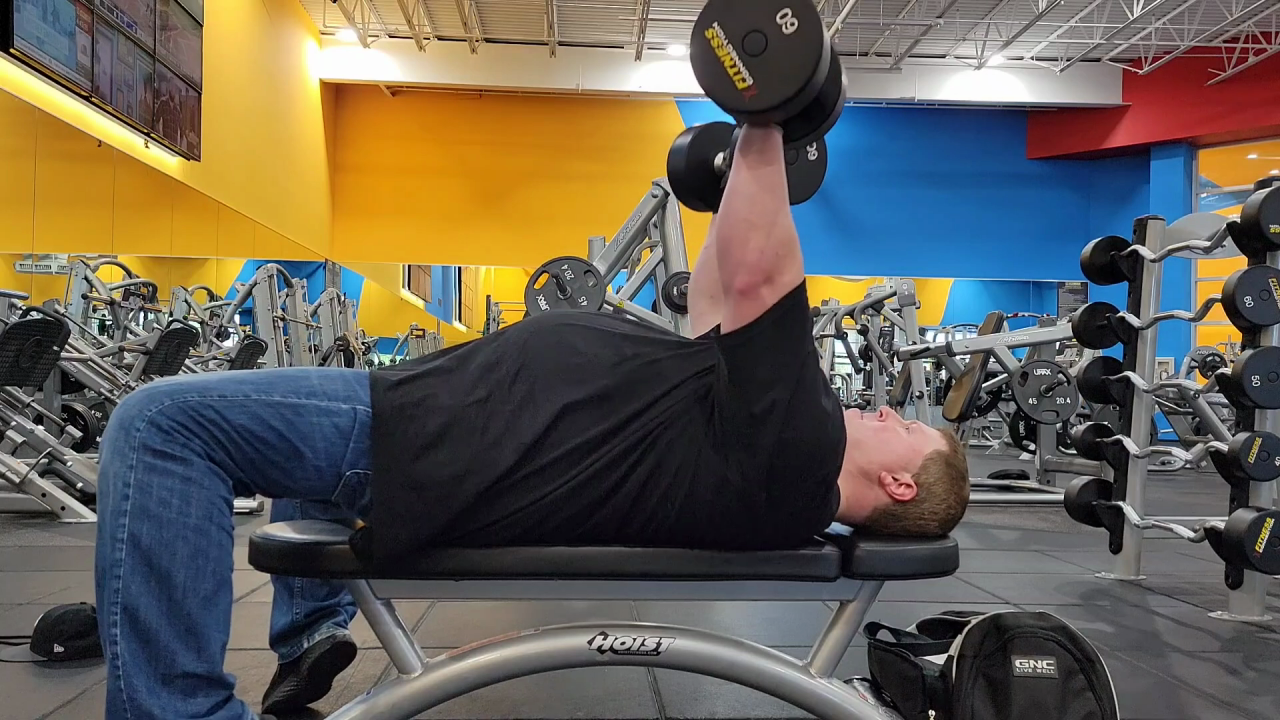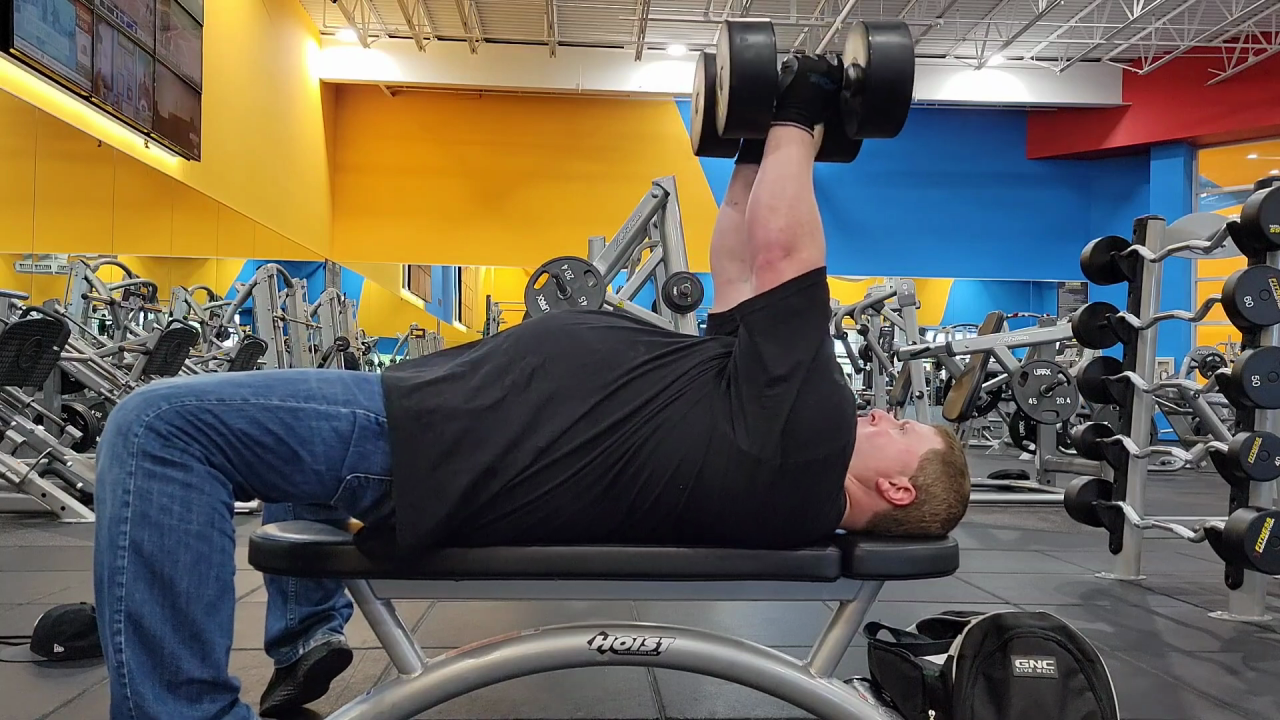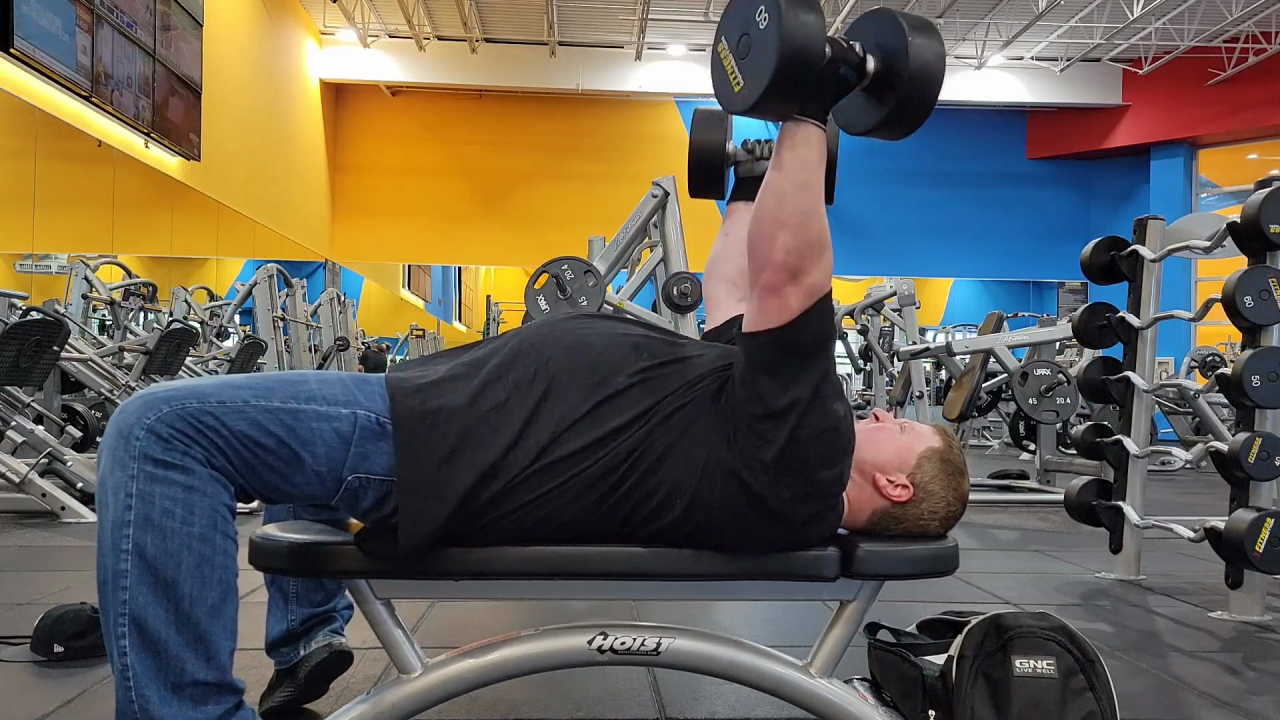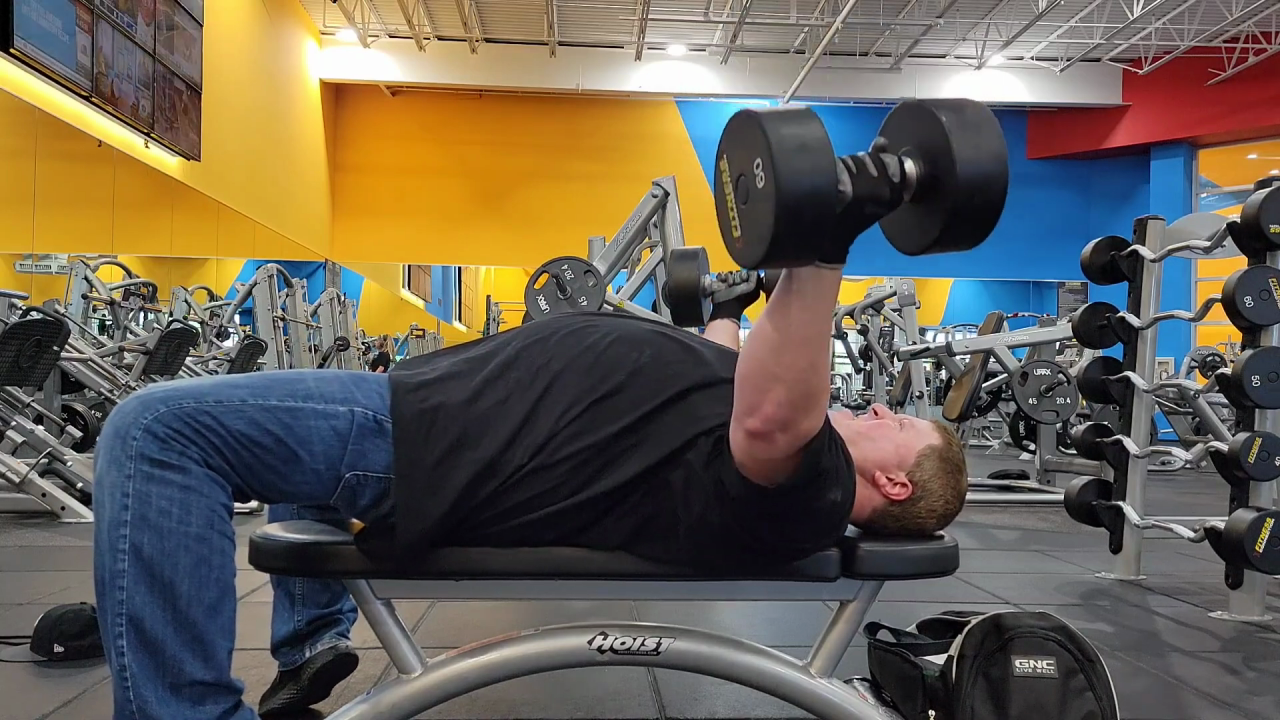
dt=1s
person 1, frame 1
left shoulder: (797, 457)
right shoulder: (787, 436)
left elbow: (753, 279)
right elbow: (717, 320)
left wrist: (765, 123)
right wrist: (743, 166)
left hip: (431, 452)
right hip: (454, 417)
left knee: (161, 423)
right knee: (295, 407)
right ankle: (310, 641)
person 1, frame 2
left shoulder: (806, 443)
right shoulder: (777, 421)
left elbow: (780, 258)
right elbow: (741, 279)
left wrist: (794, 119)
right wrist: (753, 147)
left hip: (431, 450)
left knee: (160, 425)
right ankle: (306, 643)
person 1, frame 3
left shoulder: (801, 466)
right shoulder: (772, 430)
left elbow: (787, 281)
right elbow: (737, 306)
left wrist: (807, 119)
right wrist: (747, 191)
left knee: (161, 428)
right ankle: (307, 647)
person 1, frame 4
left shoulder: (807, 488)
right shoulder: (803, 447)
left elbow: (766, 417)
right elbow: (730, 388)
left wrist: (825, 245)
right wrist: (726, 309)
left knee: (157, 430)
right ankle: (313, 647)
